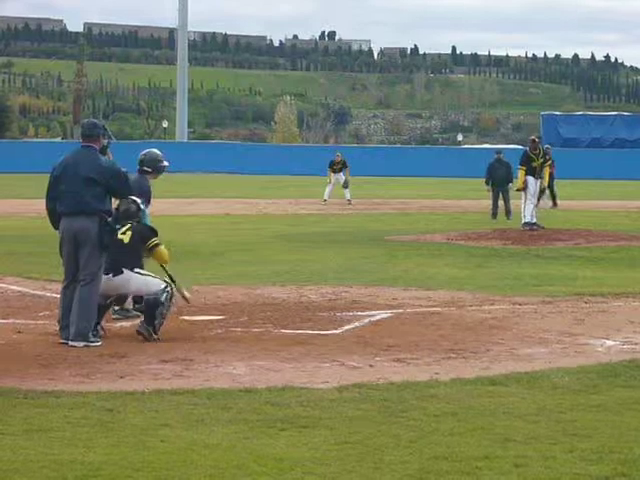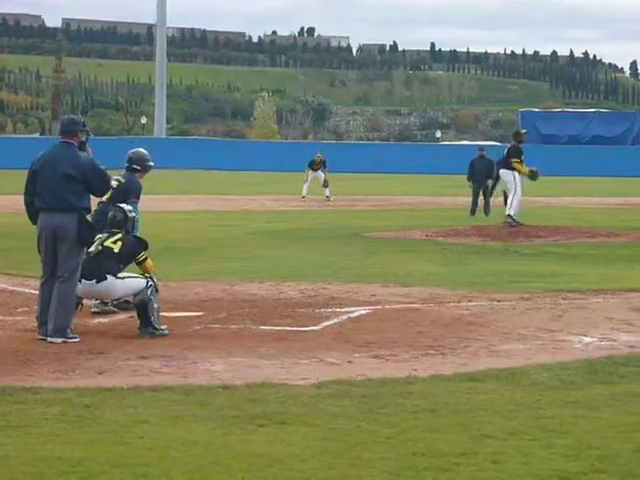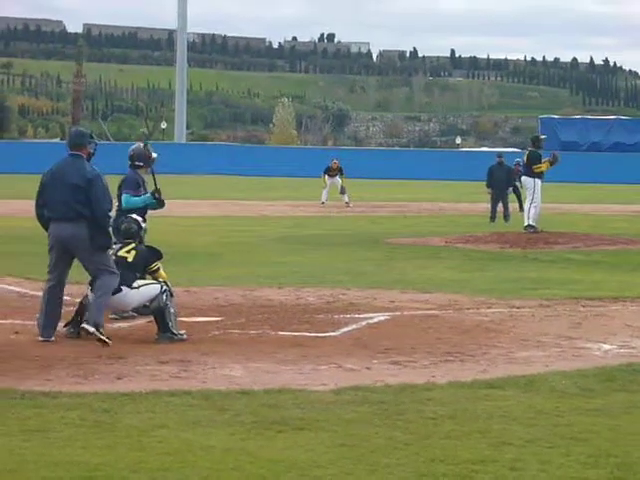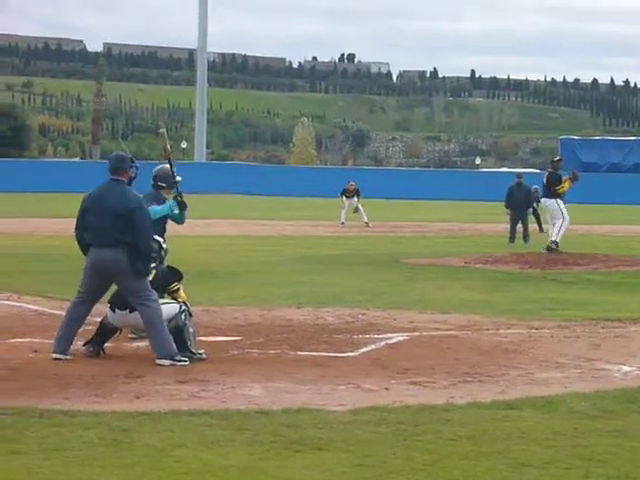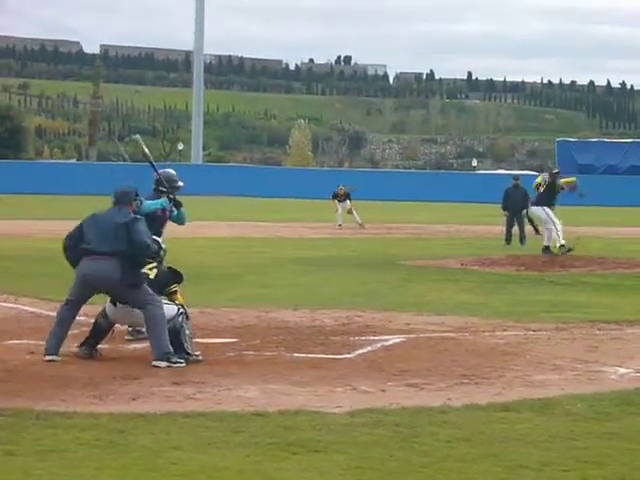
dt=1s
person 1, frame 1
left shoulder: (63, 163)
right shoulder: (104, 164)
left elbow: (51, 199)
right elbow: (125, 190)
left wrist: (58, 224)
left hip: (67, 223)
right hip: (93, 224)
left knee: (70, 278)
right knee: (89, 279)
left ankle: (66, 331)
right ankle: (81, 334)
person 1, frame 2
left shoulder: (41, 159)
right shoulder: (83, 161)
left elbow: (29, 195)
right elbow: (103, 188)
left wrist: (37, 220)
left hip: (45, 220)
right hip: (71, 221)
left knee: (48, 274)
right knee: (67, 275)
left ankle: (44, 327)
right ankle: (59, 330)
person 1, frame 3
left shoulder: (51, 172)
right shoulder: (90, 173)
left elbow: (40, 206)
right elbow: (102, 209)
right wrist: (103, 233)
left hip: (56, 230)
right hip: (82, 231)
left knee: (55, 280)
right knee: (107, 274)
left ankle: (45, 331)
right ankle: (94, 321)
person 1, frame 4
left shoulder: (92, 196)
right shoulder: (133, 199)
left elbow: (80, 231)
right elbow: (144, 236)
right wrist: (146, 261)
left hip: (96, 256)
right hip: (124, 257)
left knee: (82, 301)
right knee: (148, 302)
left ankle: (60, 348)
right ankle: (166, 353)
person 1, frame 5
left shoulder: (92, 218)
right shoulder: (133, 220)
left elbow: (69, 244)
right elbow: (143, 245)
right wrist: (150, 254)
left hip: (86, 268)
right hip: (114, 270)
left knee: (70, 305)
right knee: (152, 304)
left ankle: (51, 350)
right ankle: (163, 356)
person 2, frame 1
left shoulder: (137, 181)
right shoulder: (142, 185)
right elbow: (140, 214)
left knee: (136, 266)
left ankle: (138, 303)
right ankle: (118, 307)
person 2, frame 2
left shoulder: (119, 179)
right shoulder: (134, 183)
right elbow: (133, 213)
right wrist: (135, 236)
left hip: (100, 222)
right hip: (106, 224)
left ankle: (116, 299)
right ankle: (100, 302)
person 2, frame 3
left shoulder: (139, 178)
right shoulder: (131, 178)
left elbow: (147, 204)
right elbow: (125, 203)
left wrist: (156, 200)
right wrist: (150, 196)
person 2, frame 4
left shoulder: (164, 200)
right shoulder: (150, 197)
left elbow: (179, 220)
right elbow: (150, 214)
left wrist: (181, 209)
right wrist: (172, 204)
right ankle: (138, 327)
person 2, frame 5
left shoulder: (166, 205)
right shoulder: (150, 200)
left elbow: (181, 221)
right elbow: (142, 208)
left wrist: (179, 208)
right wrist: (165, 201)
right ankle: (133, 328)
person 3, frame 1
right shoulder: (141, 230)
right elbow: (164, 258)
right wrist: (148, 249)
left hip: (101, 277)
right hip: (124, 276)
left knee: (104, 292)
right knee: (164, 289)
left ankle: (91, 327)
right ankle: (148, 326)
person 3, frame 2
left shoulder: (99, 238)
right shoulder: (131, 241)
right elbow: (148, 269)
right wrist: (140, 249)
left hip: (82, 286)
right hip: (106, 284)
right knee: (148, 284)
right ankle: (150, 327)
person 3, frame 3
left shoulder: (112, 249)
right shoulder: (144, 252)
right elbow: (162, 279)
right hip: (123, 296)
right knee: (162, 288)
left ankle: (73, 327)
right ankle: (168, 332)
person 3, frame 4
right shoulder: (165, 272)
right elbow: (182, 299)
left hip: (117, 315)
right knee: (181, 309)
left ankle: (93, 346)
right ankle: (188, 352)
person 3, frame 5
right shoulder: (164, 272)
right elbow: (177, 304)
left hip: (116, 310)
left knee: (107, 314)
right knee: (178, 312)
left ankle: (87, 347)
right ankle: (183, 353)
